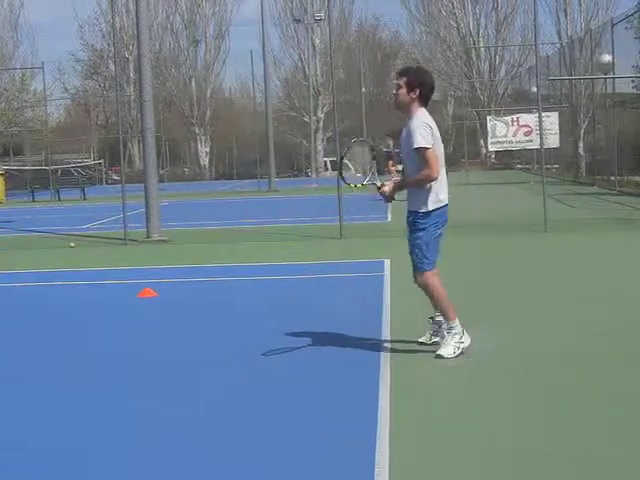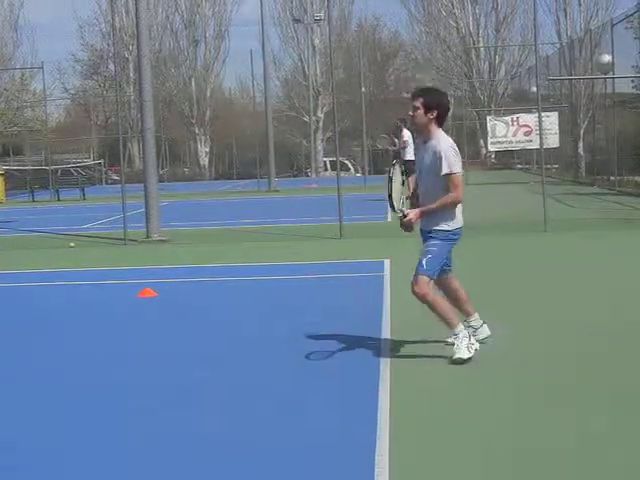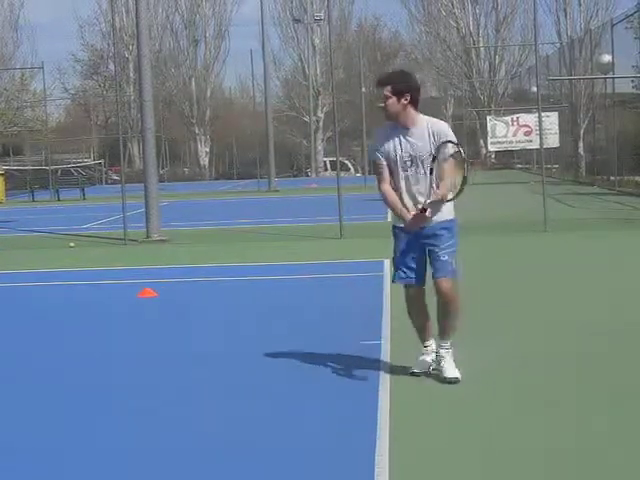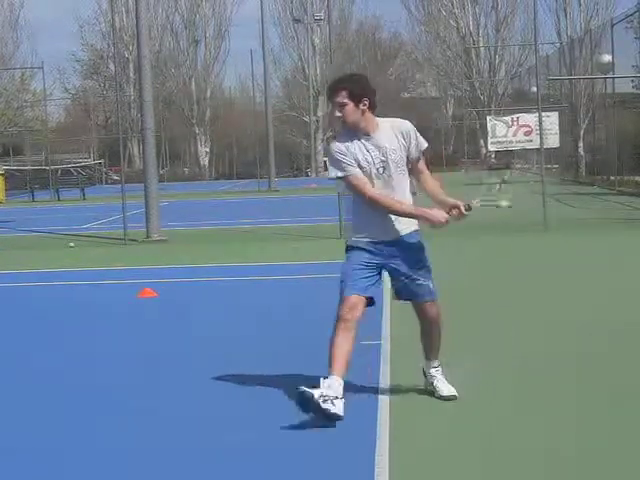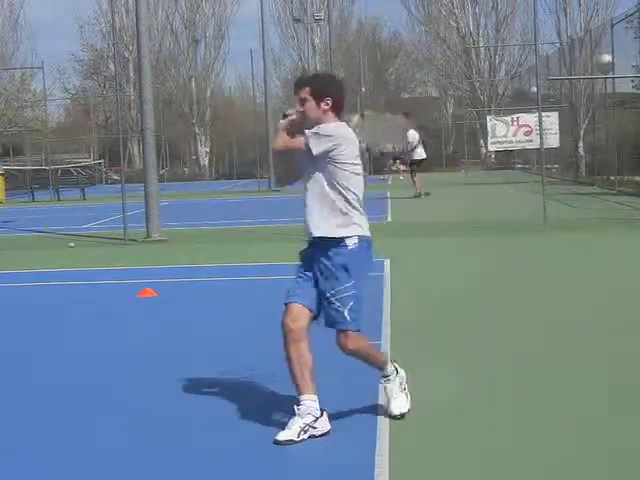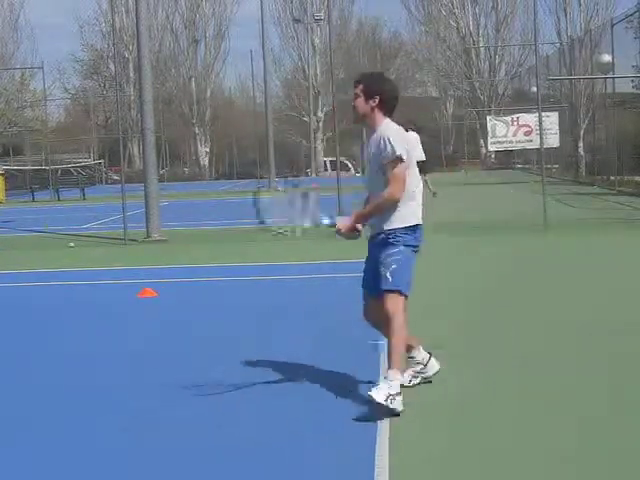
dt=0.5s
person 1, frame 1
left shoulder: (420, 126)
right shoulder: (414, 123)
left elbow: (432, 172)
left wrist: (396, 186)
right wrist: (397, 184)
left hip: (429, 210)
right hip: (422, 209)
left knee: (425, 275)
right knee: (425, 270)
left ankle: (456, 332)
right ankle: (442, 323)
person 1, frame 2
left shoulder: (444, 148)
right shoulder: (420, 142)
left elbow: (456, 195)
left wrist: (420, 212)
right wrist: (412, 210)
left hip: (443, 228)
right hip: (432, 226)
left knee: (421, 287)
right knee: (443, 279)
left ankle: (463, 335)
right ankle: (476, 324)
person 1, frame 3
left shoulder: (438, 130)
right shoulder: (383, 137)
right elbow: (384, 186)
left wrist: (429, 210)
right wrist: (404, 215)
left hip: (440, 223)
right hip: (405, 227)
left knee: (445, 287)
right knee: (413, 294)
left ankle: (445, 350)
right ankle: (428, 348)
person 1, frame 4
left shoulder: (402, 130)
right shoulder: (339, 148)
left elbow: (421, 173)
right elbow: (371, 196)
left wrist: (444, 200)
right wrist: (424, 214)
left hip: (405, 239)
right hip: (364, 244)
left knee: (429, 311)
right knee: (348, 312)
left ankle: (433, 371)
right ankle: (331, 393)
person 1, frame 5
left shoulder: (334, 133)
right shoulder: (319, 142)
left elbow: (280, 144)
left wrist: (289, 125)
right wrist: (294, 123)
left hip: (346, 248)
right hip: (317, 248)
left knee: (348, 340)
right knee: (293, 324)
left ankle: (390, 373)
right ankle: (310, 412)
person 1, frame 6
left shoulder: (389, 134)
right shoulder: (374, 137)
left elbow: (395, 194)
left wrist: (355, 219)
right wrist: (359, 219)
left hip: (400, 231)
right hip: (381, 233)
left knee: (392, 302)
right knee: (373, 311)
left ankle: (392, 383)
right ankle: (419, 358)
